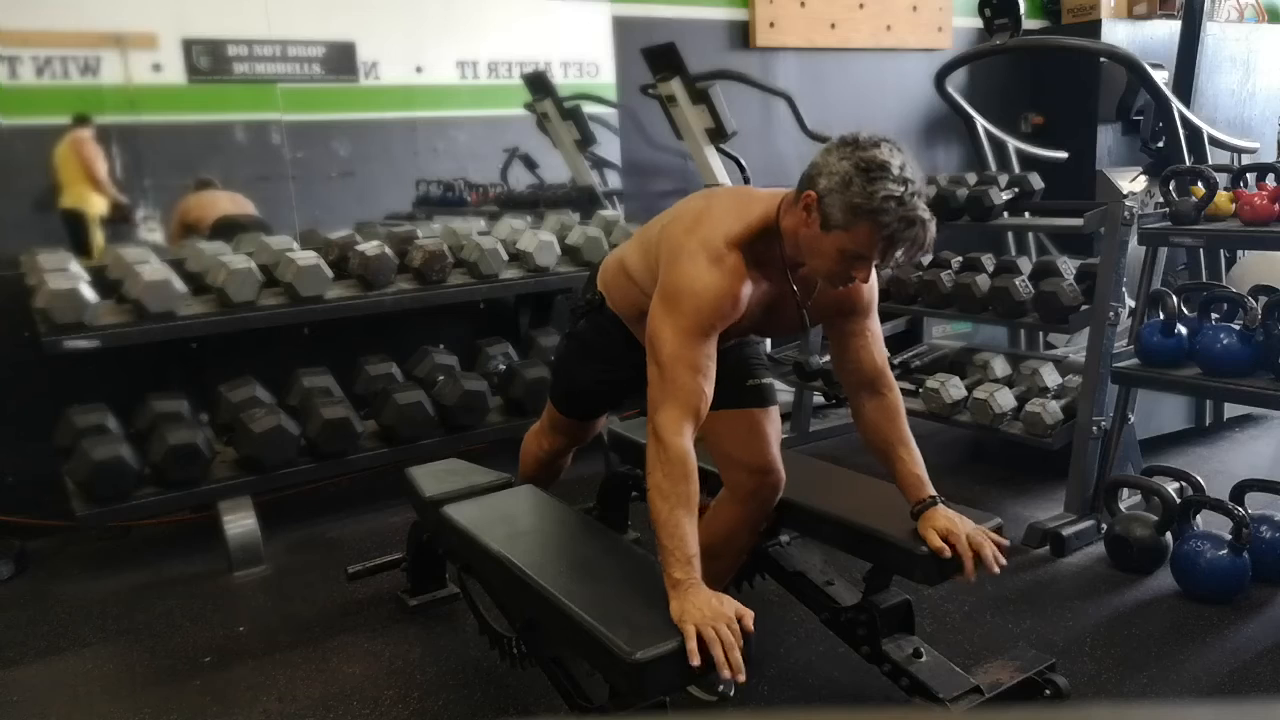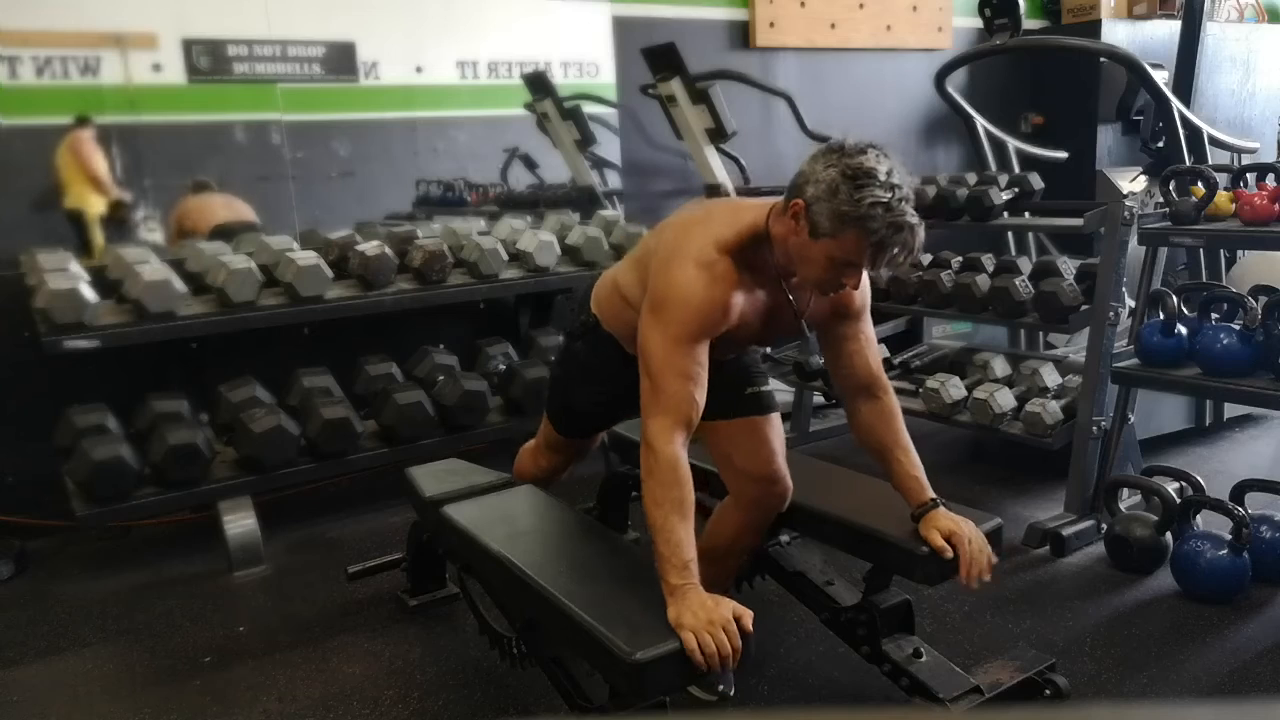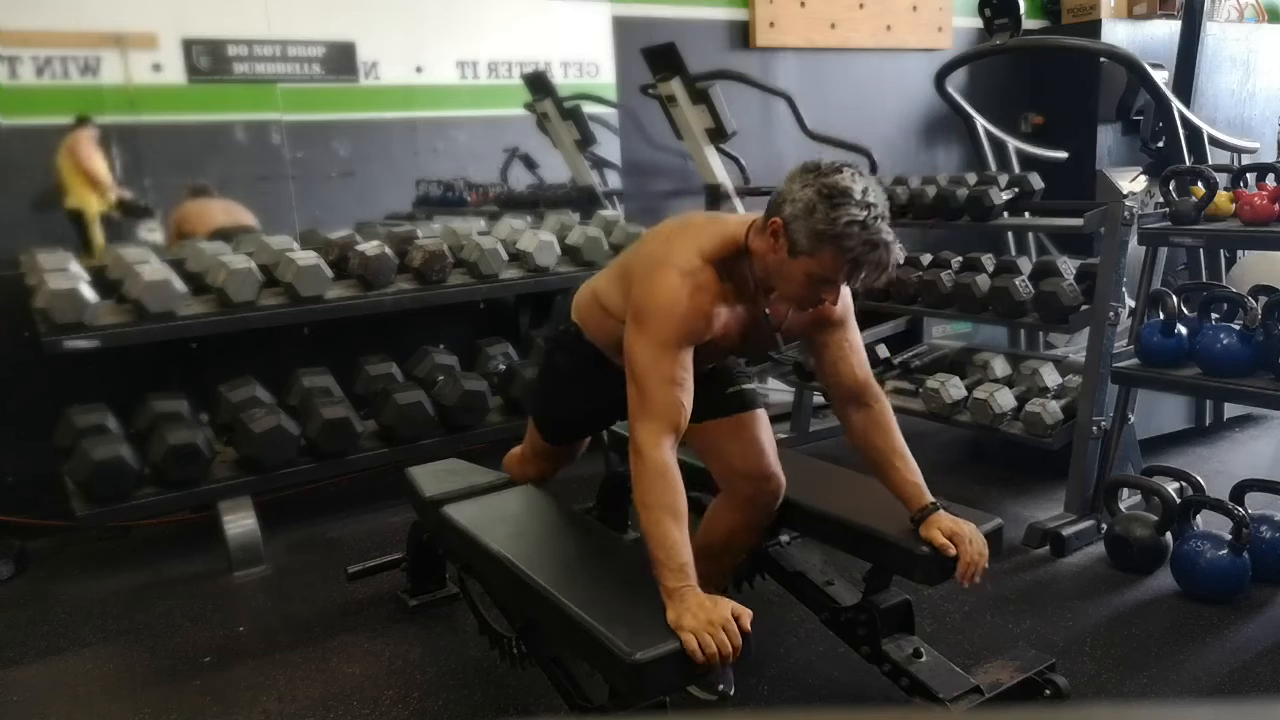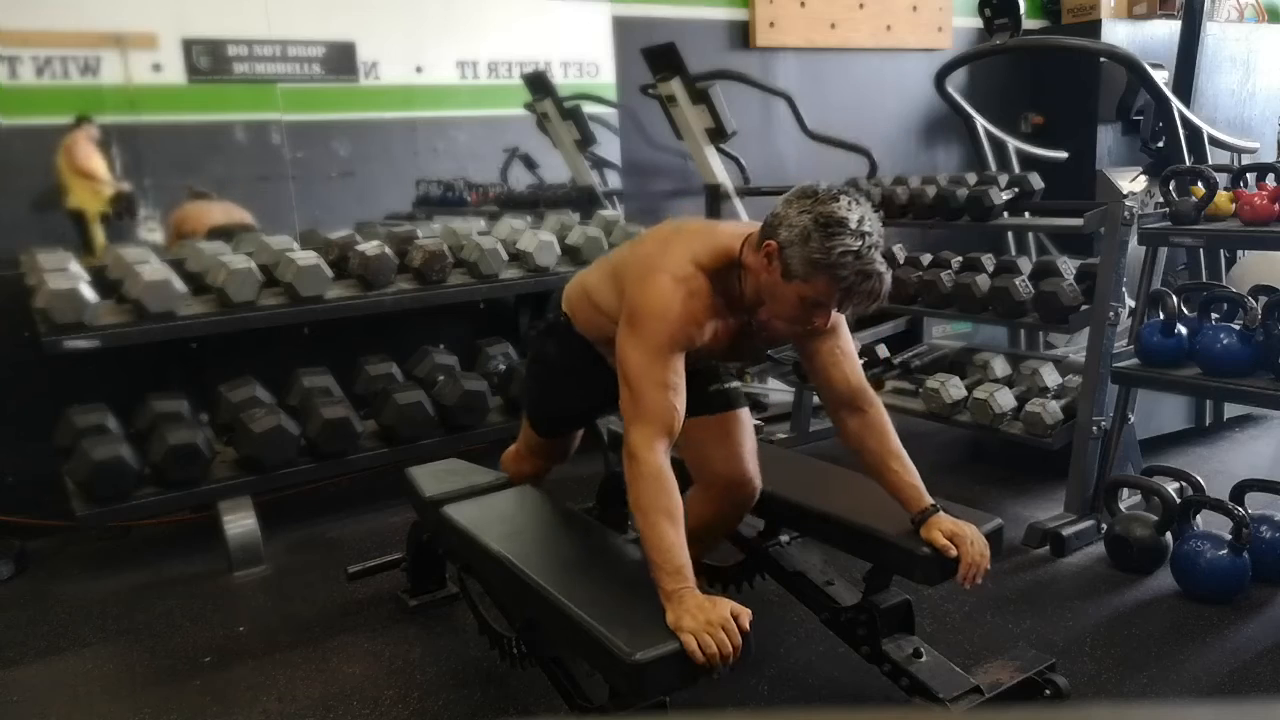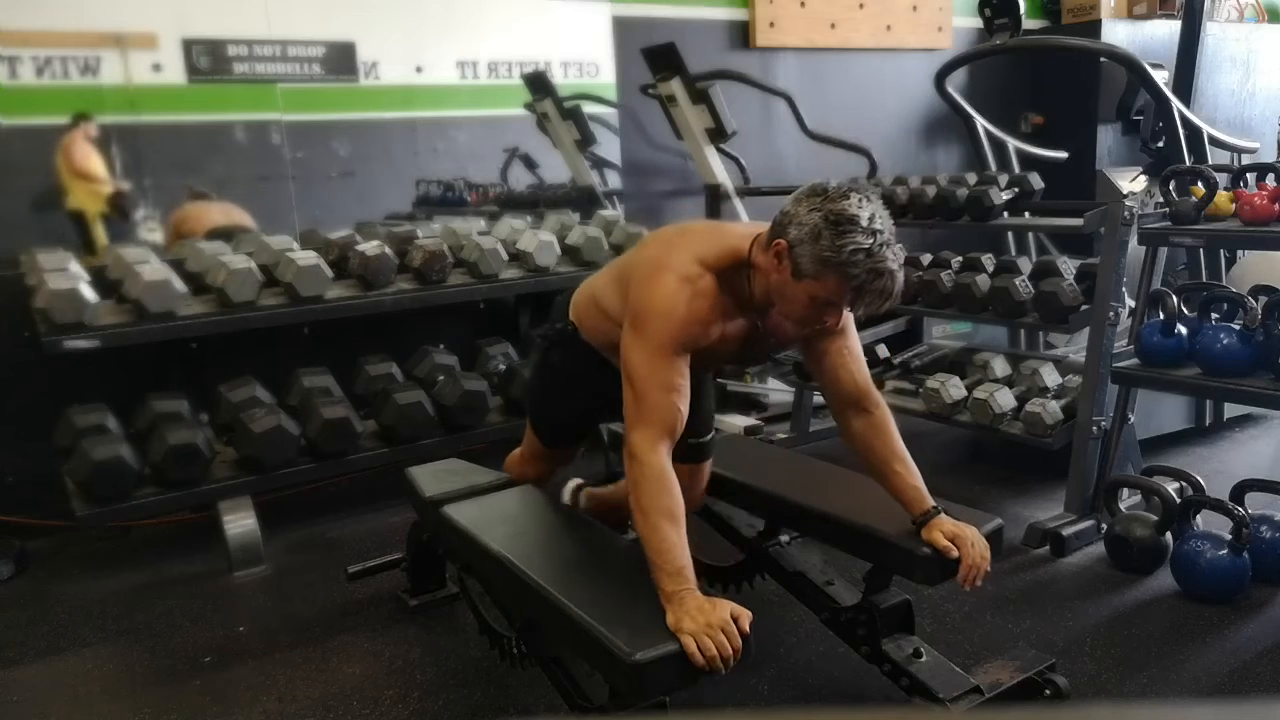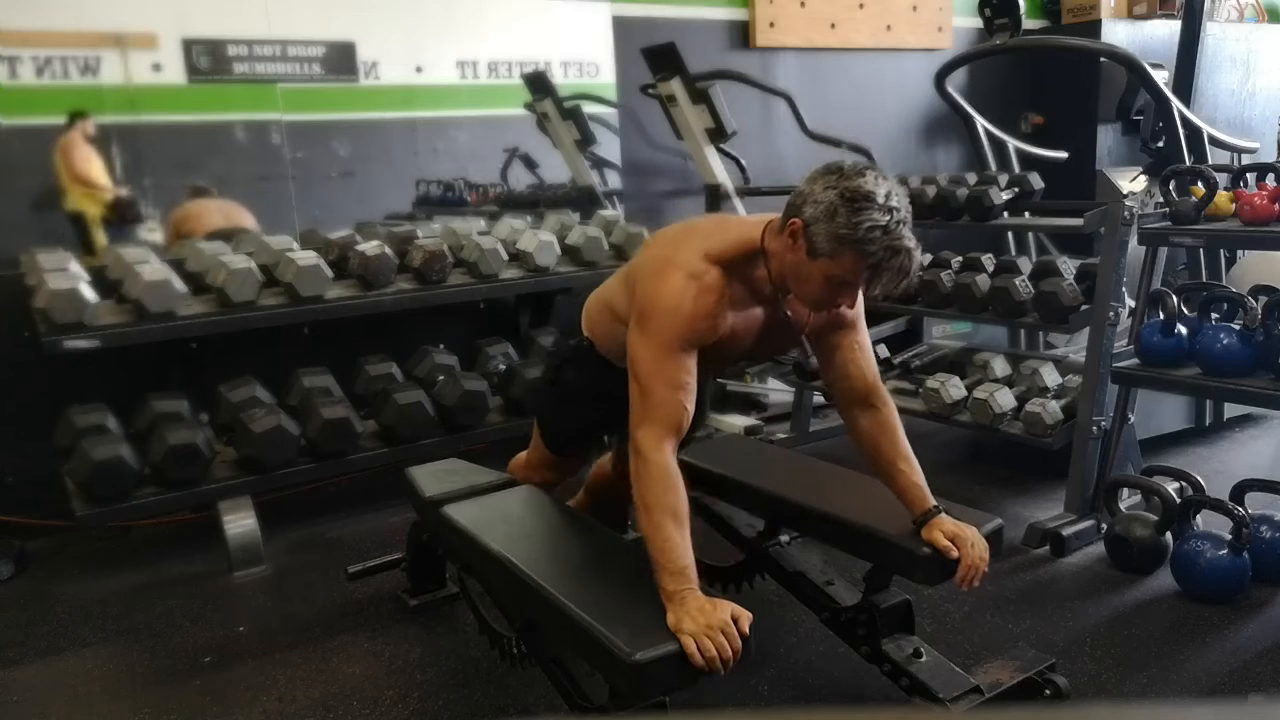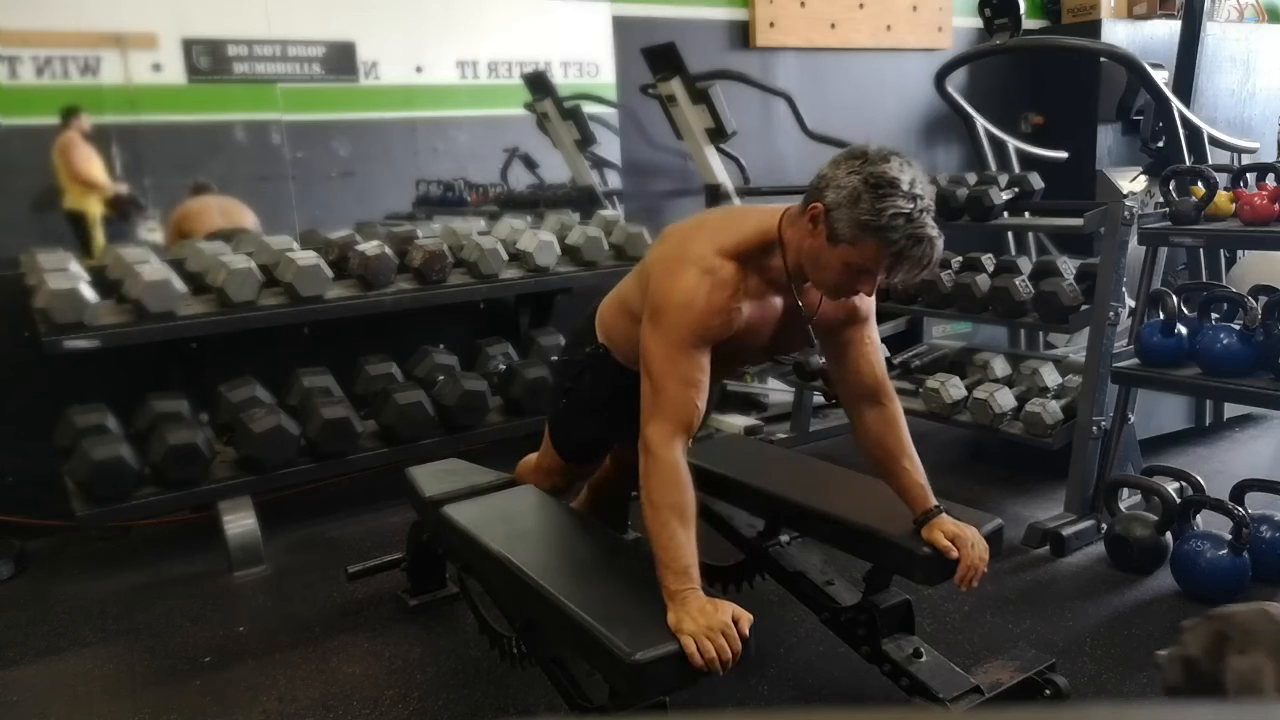
dt=0.2s
person 1, frame 1
left shoulder: (845, 270)
right shoulder: (712, 262)
left elbow: (872, 391)
right elbow: (672, 430)
left wrist: (927, 504)
right wrist: (686, 587)
left hip: (721, 332)
right hip: (619, 320)
left knee: (761, 480)
right knee: (560, 437)
left ankle: (702, 632)
person 1, frame 2
left shoulder: (835, 269)
right shoulder: (701, 270)
left elbow: (868, 395)
right elbow: (665, 437)
left wrist: (928, 507)
right wrist: (682, 592)
right hip: (613, 341)
left knee: (766, 489)
right knee: (554, 456)
left ankle: (699, 623)
person 1, frame 3
left shoulder: (815, 276)
right shoulder: (683, 281)
left elbow: (860, 402)
right elbow: (653, 444)
left wrist: (927, 509)
right wrist: (681, 595)
left hip: (700, 356)
right hip: (597, 349)
left knee: (760, 486)
right knee: (540, 462)
left ankle: (700, 621)
person 1, frame 4
left shoulder: (806, 283)
right shoulder: (675, 291)
left elbow: (855, 406)
right elbow: (646, 447)
left wrist: (926, 511)
right wrist: (681, 597)
right hip: (583, 343)
left knee: (735, 486)
right knee: (536, 460)
left ankle: (652, 576)
person 1, frame 5
left shoulder: (813, 284)
right shoulder: (681, 290)
left elbow: (861, 408)
right elbow: (649, 448)
left wrist: (928, 514)
right wrist: (682, 598)
left hip: (683, 359)
right hip: (587, 350)
left knee: (683, 501)
right knee: (539, 465)
left ankle: (586, 505)
person 1, frame 6
left shoulder: (829, 282)
right shoulder: (689, 284)
left elbow: (867, 404)
right elbow: (654, 444)
left wrist: (929, 513)
right wrist: (683, 598)
left hip: (686, 366)
right hip: (598, 362)
left knee: (626, 472)
right knee: (545, 470)
person 1, frame 7
left shoulder: (843, 281)
right shoulder: (704, 275)
left elbow: (872, 401)
right elbow: (664, 441)
left wrist: (929, 513)
right wrist: (685, 597)
left hip: (691, 368)
right hip: (611, 365)
left knee: (627, 469)
right knee: (555, 476)
